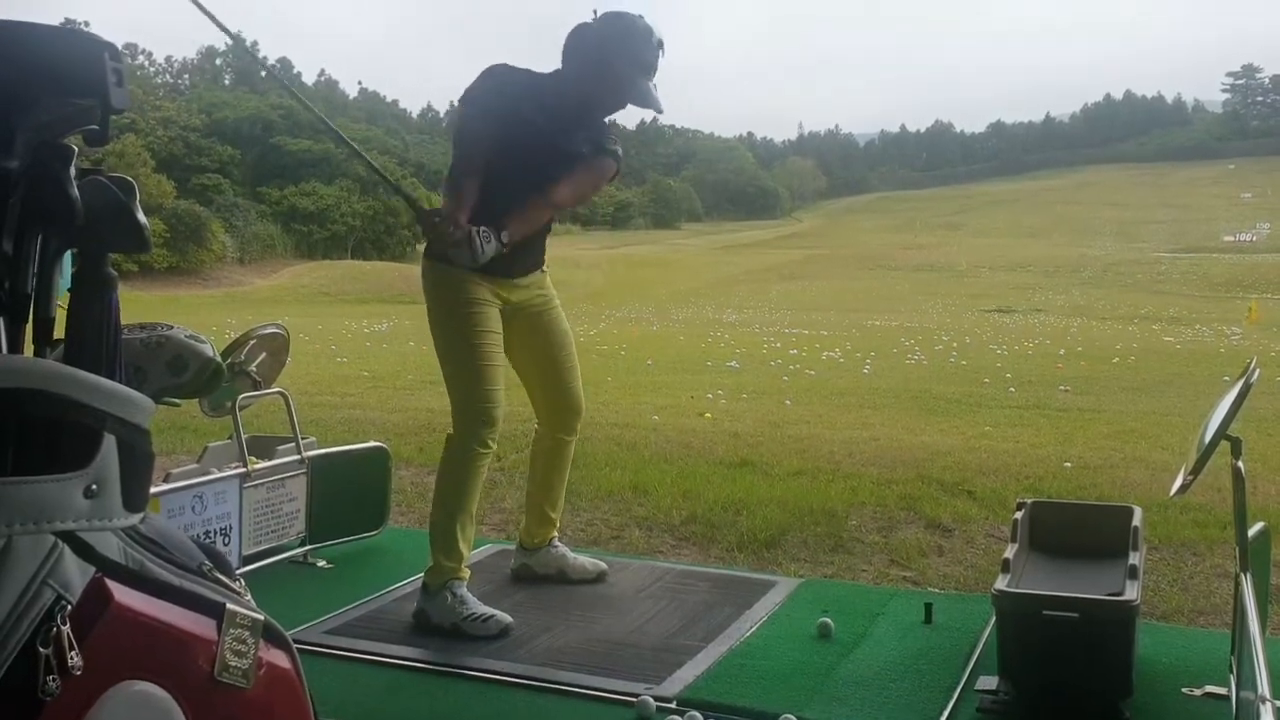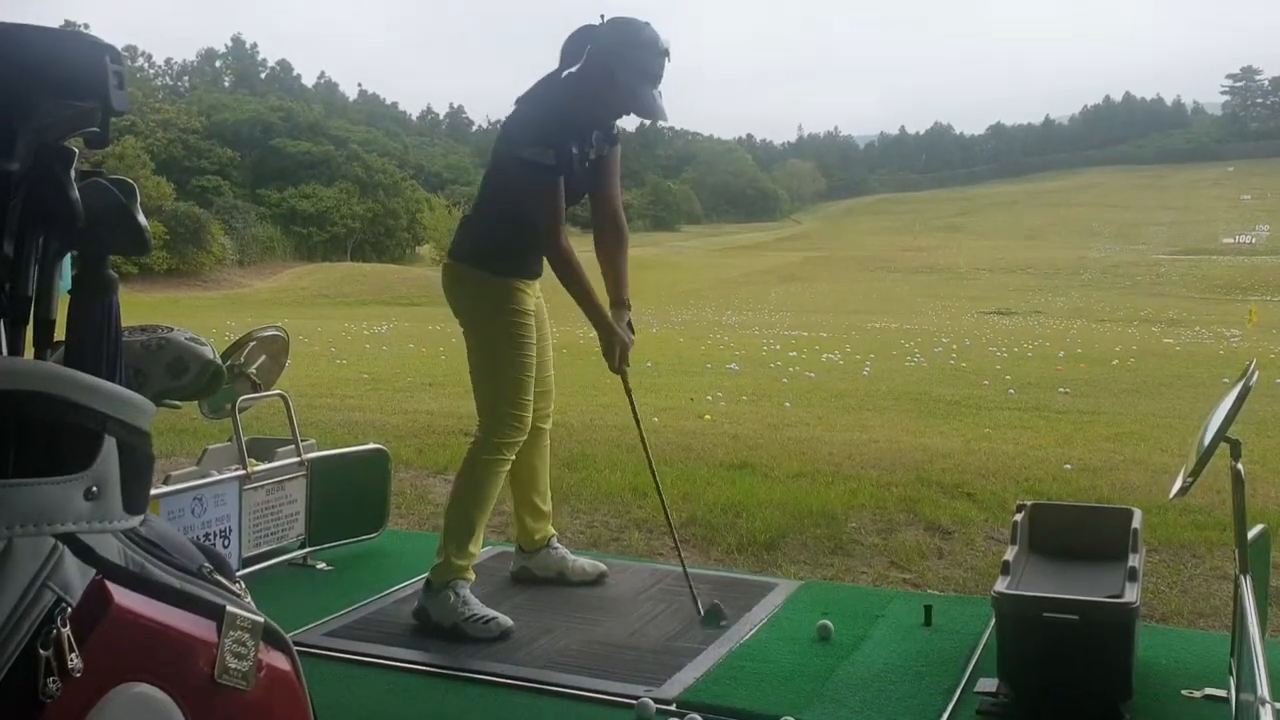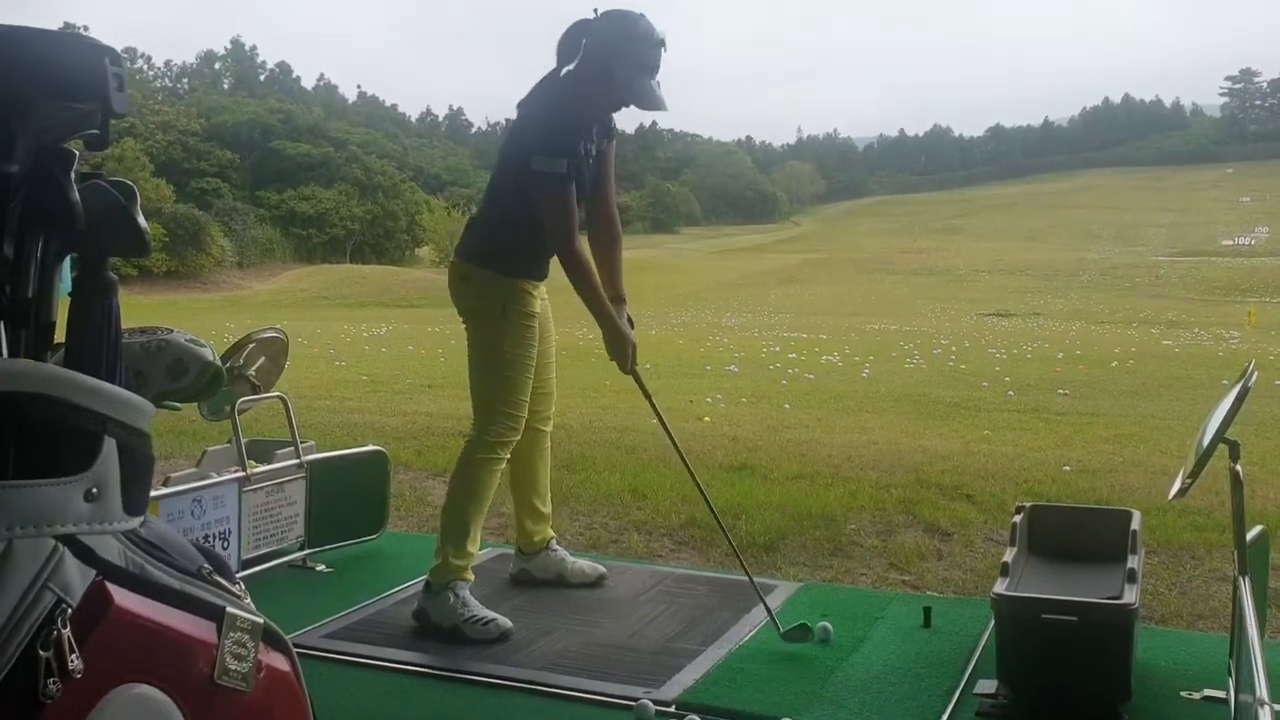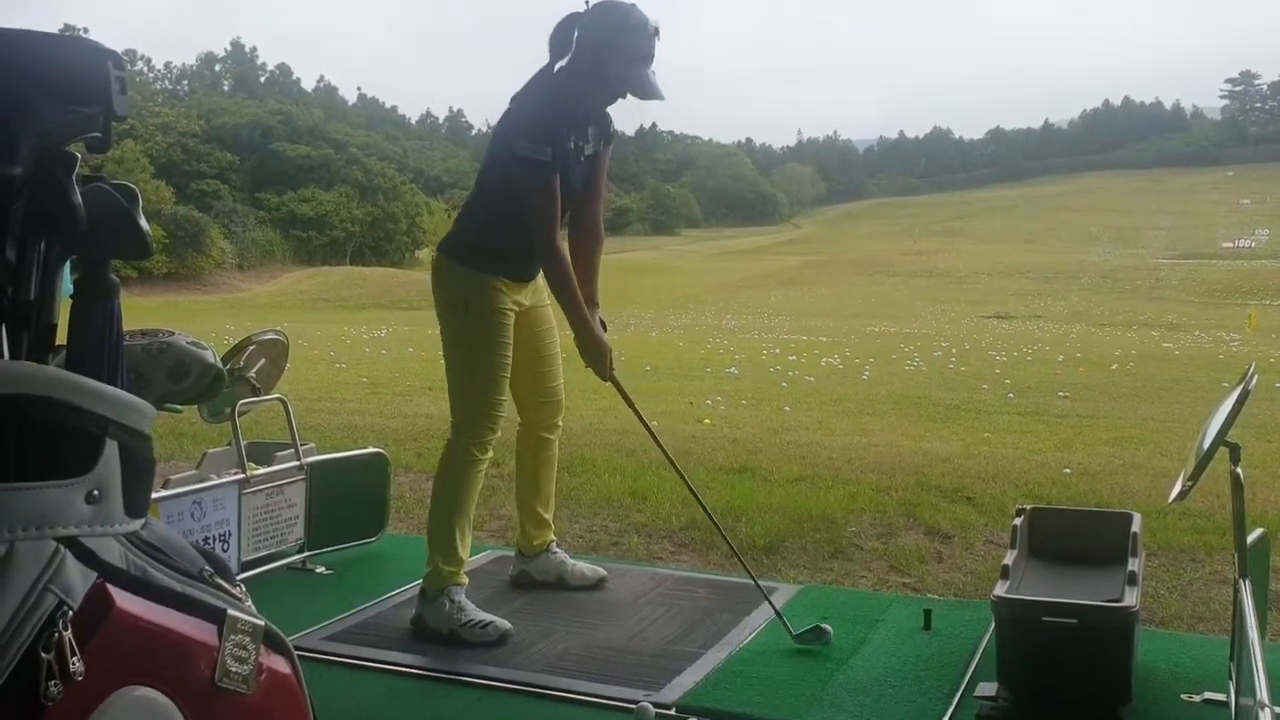
dt=0.4s
person 1, frame 1
left shoulder: (601, 146)
right shoulder: (502, 87)
left elbow: (552, 201)
right elbow: (467, 167)
left wrist: (490, 237)
right wrist: (453, 216)
left hip: (527, 278)
right hip: (460, 274)
left knee: (564, 411)
right knee: (479, 422)
left ankle: (538, 545)
right ankle: (442, 588)
person 1, frame 2
left shoulder: (601, 130)
right shoulder: (538, 126)
left elbow: (610, 220)
right elbow: (553, 238)
left wrist: (620, 307)
right wrist: (600, 322)
left hip: (521, 276)
right hip: (486, 276)
left knee: (538, 413)
right knee: (506, 424)
left ankle: (535, 546)
right ankle: (445, 586)
person 1, frame 3
left shoulder: (597, 121)
right shoulder: (548, 128)
left elbow: (604, 219)
right elbow: (567, 240)
left wrist: (619, 304)
right wrist: (609, 325)
left hip: (520, 277)
right hip: (494, 279)
left knee: (538, 416)
right knee: (499, 427)
left ankle: (535, 547)
right ankle: (444, 587)
person 1, frame 4
left shoulder: (595, 122)
right shoulder: (535, 119)
left elbow: (588, 225)
right elbow: (547, 236)
left wrist: (591, 310)
right wrist: (583, 328)
left hip: (524, 279)
right hip: (474, 277)
left knee: (545, 413)
right knee: (477, 430)
left ankle: (536, 551)
right ankle: (439, 593)
